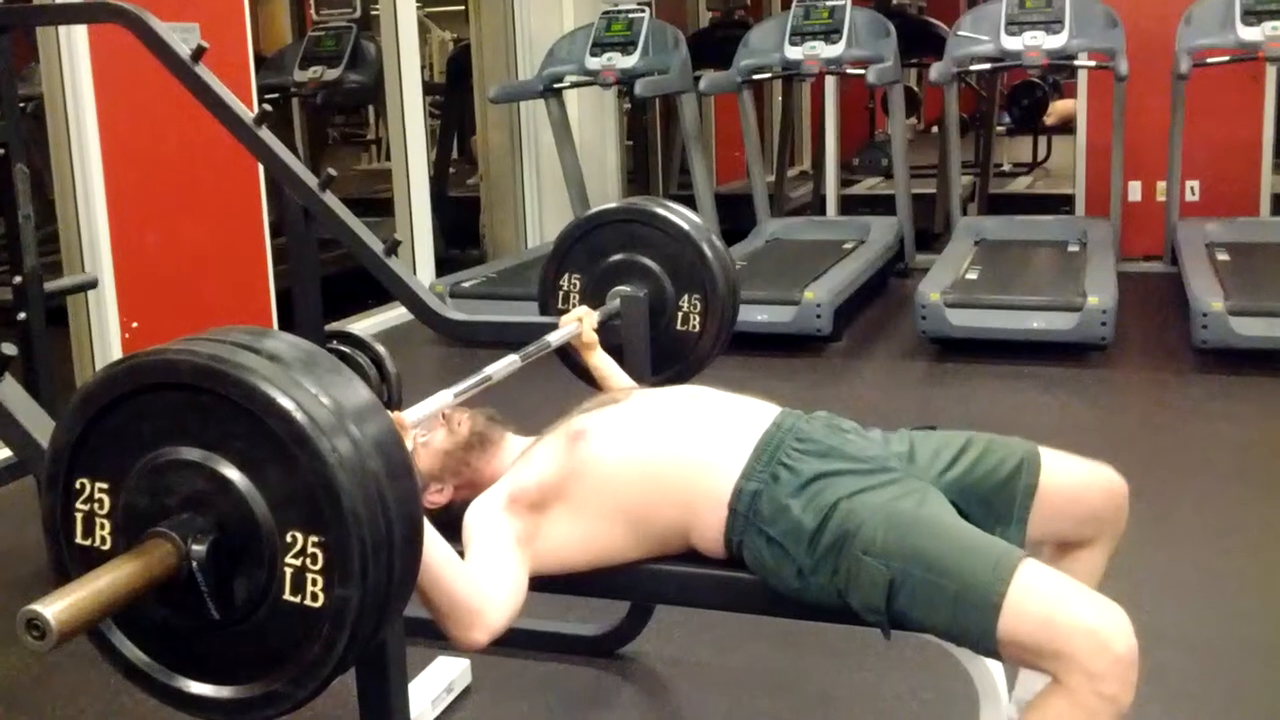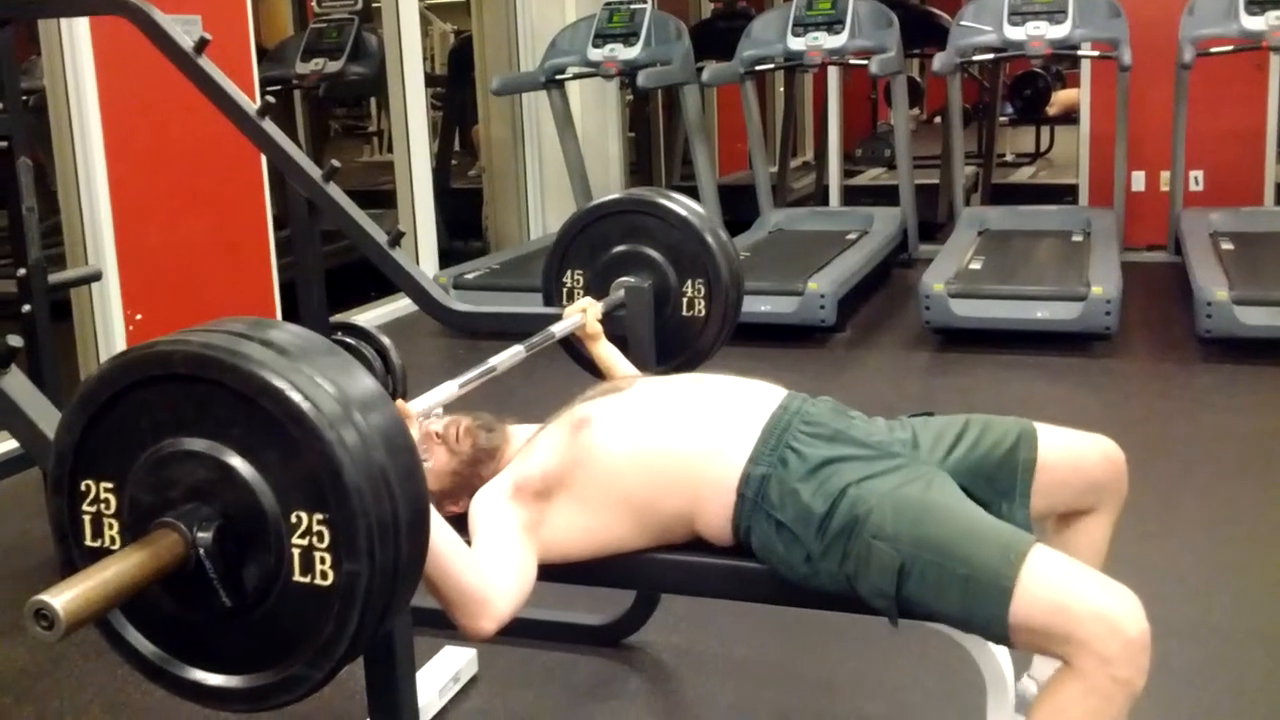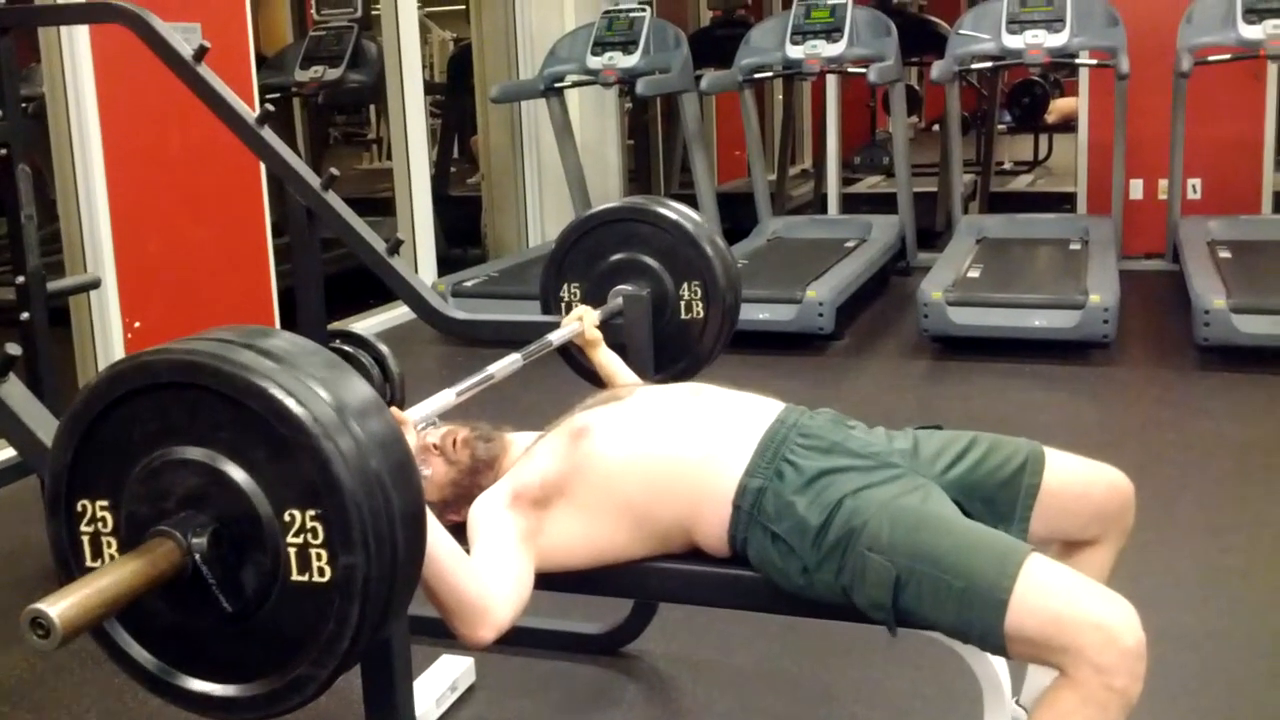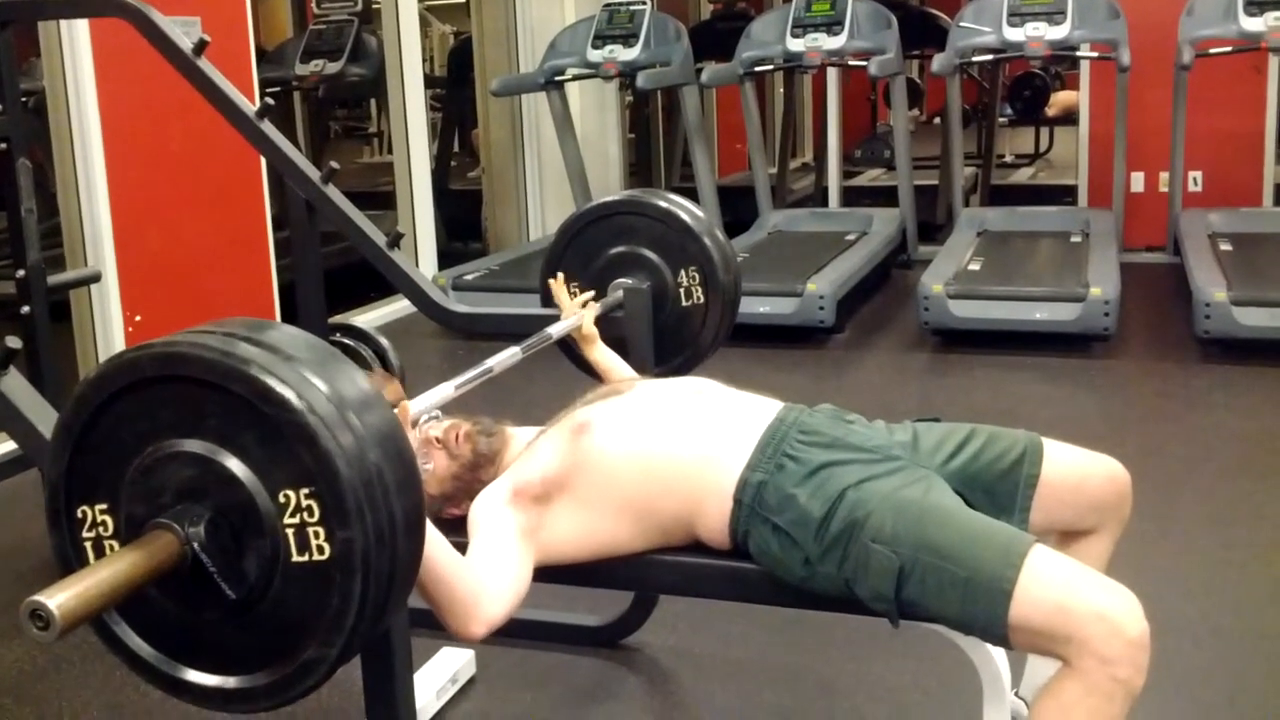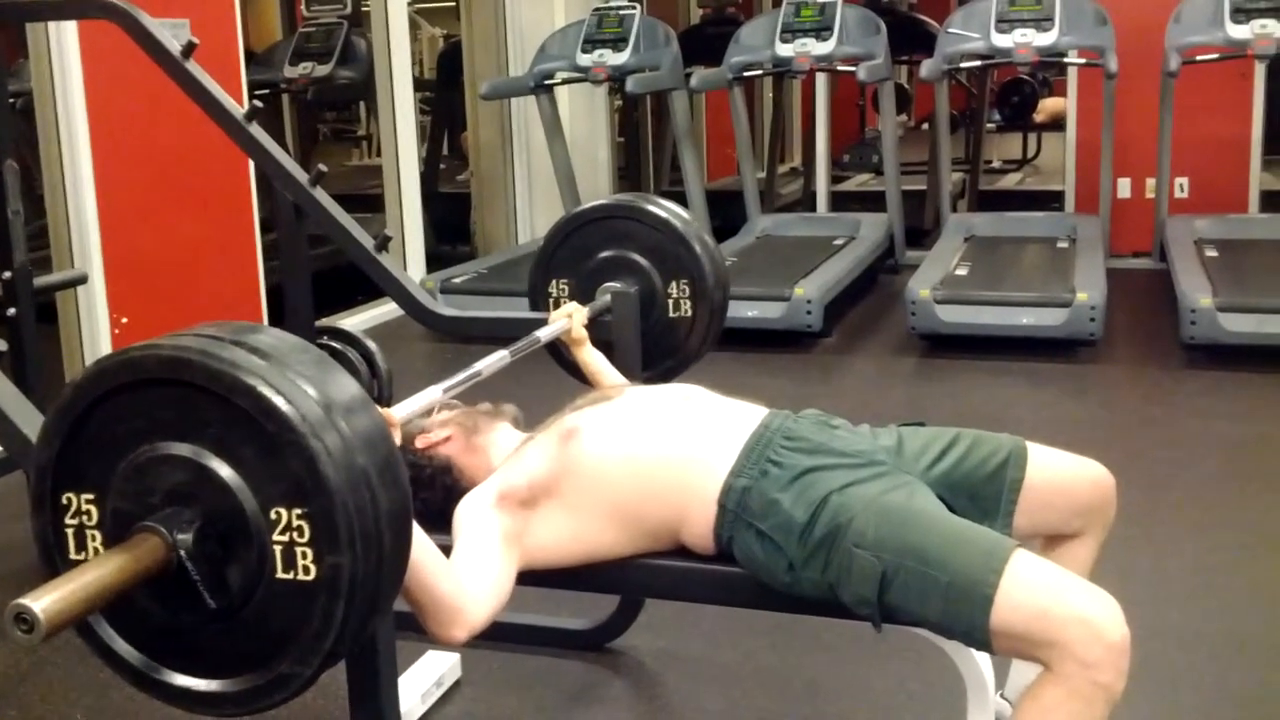
dt=0.7s
person 1, frame 1
left shoulder: (547, 456)
right shoulder: (500, 512)
right elbow: (479, 621)
left wrist: (590, 349)
left knee: (1100, 498)
right knee: (1102, 651)
person 1, frame 2
left shoulder: (550, 443)
right shoulder: (501, 502)
right elbow: (486, 607)
left wrist: (595, 339)
left knee: (1099, 469)
right knee: (1114, 634)
person 1, frame 3
left shoulder: (548, 452)
right shoulder: (502, 509)
right elbow: (486, 617)
left wrist: (596, 348)
left knee: (1108, 500)
right knee: (1110, 644)
person 1, frame 4
left shoulder: (548, 445)
right shoulder: (503, 507)
right elbow: (478, 611)
left wrist: (590, 339)
left knee: (1105, 491)
right knee: (1113, 634)
person 1, frame 5
left shoulder: (543, 454)
right shoulder: (493, 506)
right elbow: (459, 614)
left wrist: (581, 346)
left knee: (1088, 493)
right knee: (1093, 639)
